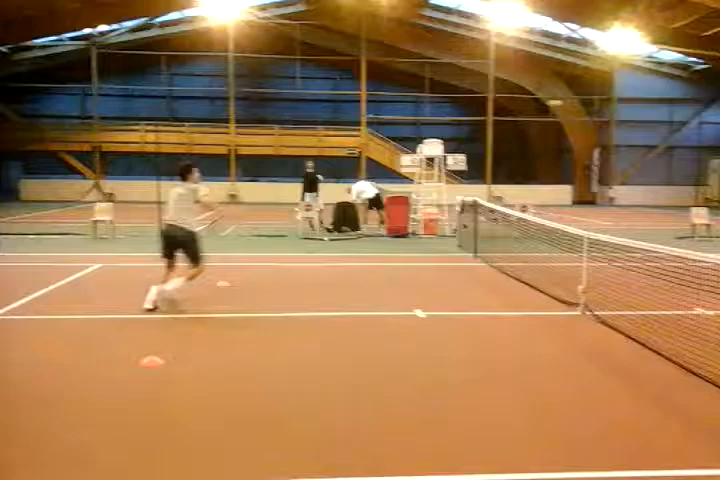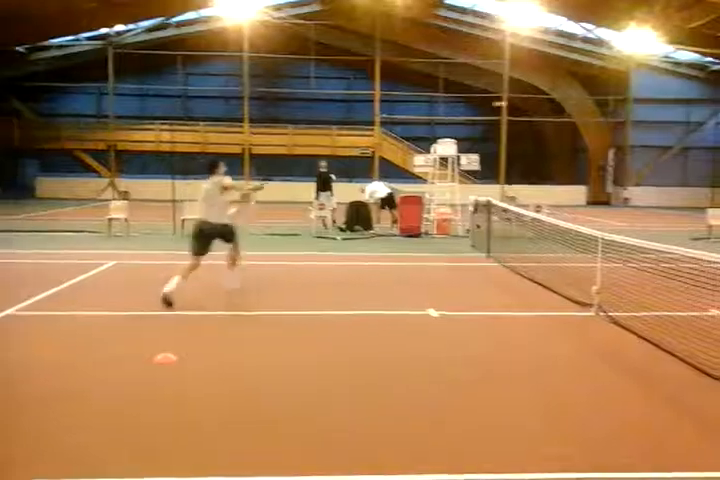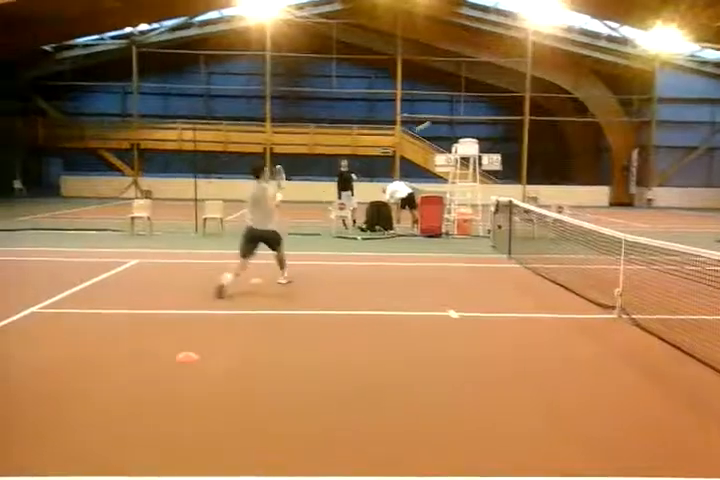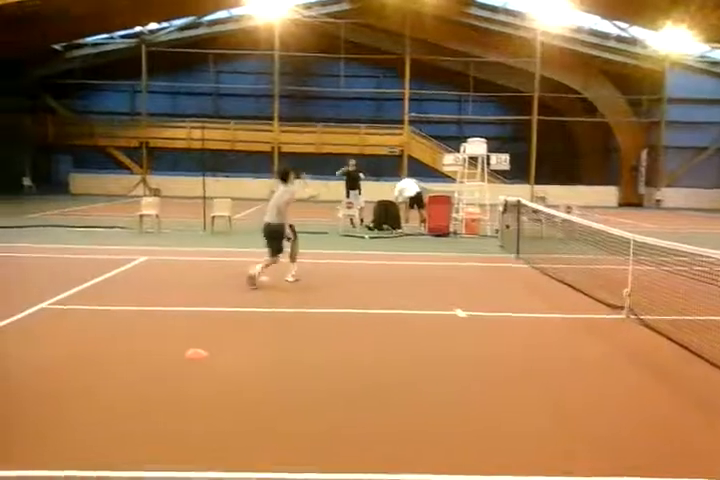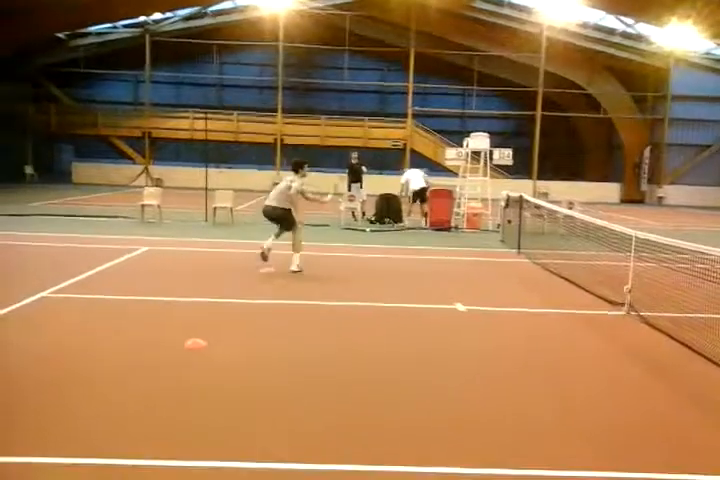
dt=0.2s
person 1, frame 1
left shoulder: (174, 191)
right shoulder: (195, 188)
right elbow: (207, 204)
left hip: (168, 230)
right hip: (186, 232)
left knee: (170, 268)
right knee: (197, 269)
left ankle: (150, 299)
right ankle: (170, 287)
person 1, frame 2
left shoulder: (205, 185)
right shoulder: (221, 180)
right elbow: (234, 186)
right wrist: (252, 188)
left hip: (204, 224)
right hip: (221, 224)
left knee: (194, 262)
right knee: (234, 242)
left ankle: (169, 289)
right ankle: (230, 275)
person 1, frame 3
left shoulder: (254, 189)
right shoulder: (265, 187)
right elbow: (270, 207)
left wrist: (275, 199)
left hip: (251, 229)
right hip: (267, 230)
left knee: (243, 263)
right knee: (279, 248)
left ankle: (227, 280)
right ankle: (283, 276)
person 1, frame 4
left shoulder: (282, 188)
right shoulder: (289, 189)
right elbow: (281, 205)
left wrist: (308, 195)
right wrist: (286, 226)
left hip: (268, 226)
right hip: (279, 225)
left knee: (274, 258)
right knee: (294, 241)
left ankle: (256, 271)
right ankle: (292, 274)
person 1, frame 5
left shoulder: (290, 179)
right shoulder: (298, 181)
left elbow: (306, 196)
right elbow: (292, 195)
left wrist: (322, 199)
right wrist: (296, 214)
left hip: (267, 208)
right hip: (278, 209)
left knee: (284, 226)
right knee: (297, 230)
left ankle: (267, 245)
right ankle: (295, 264)
